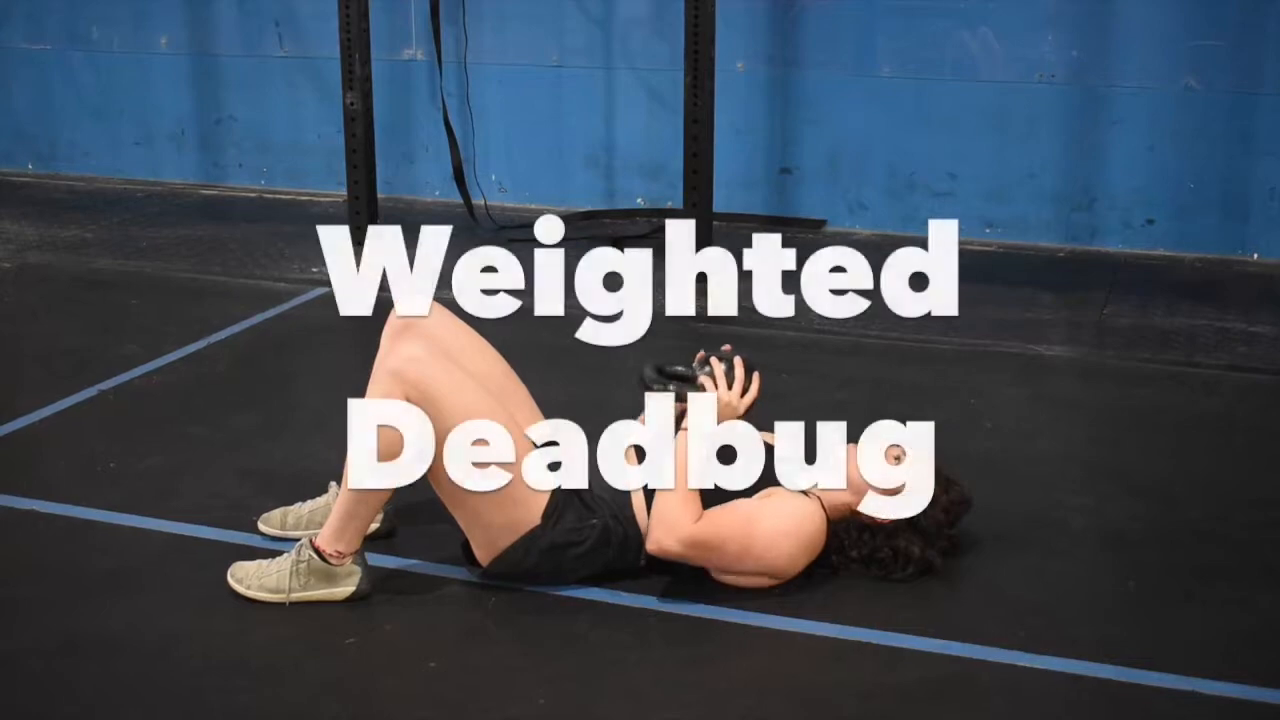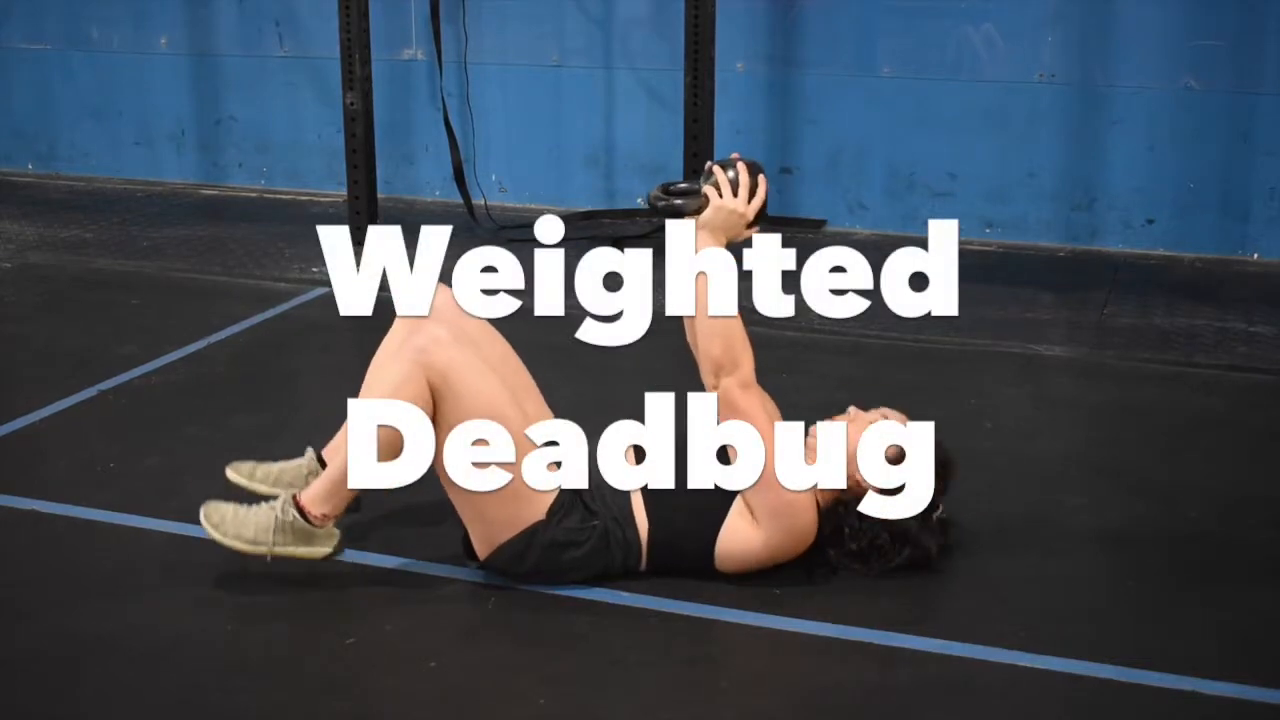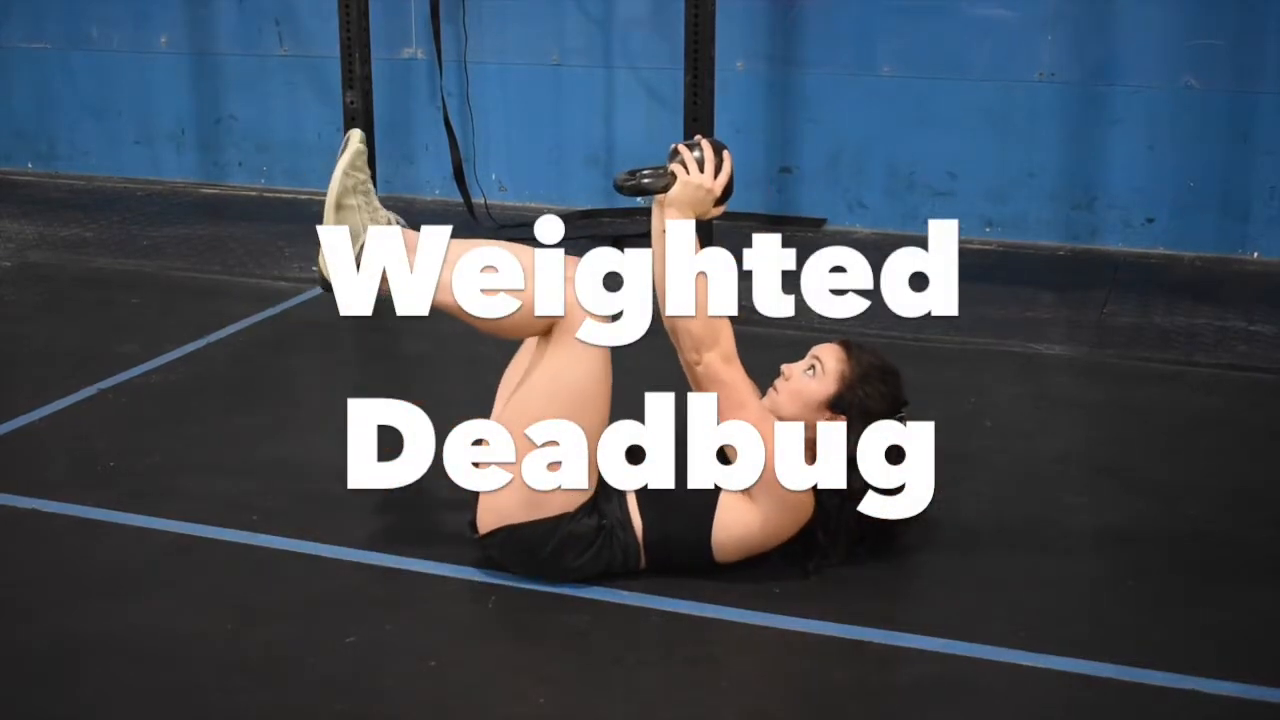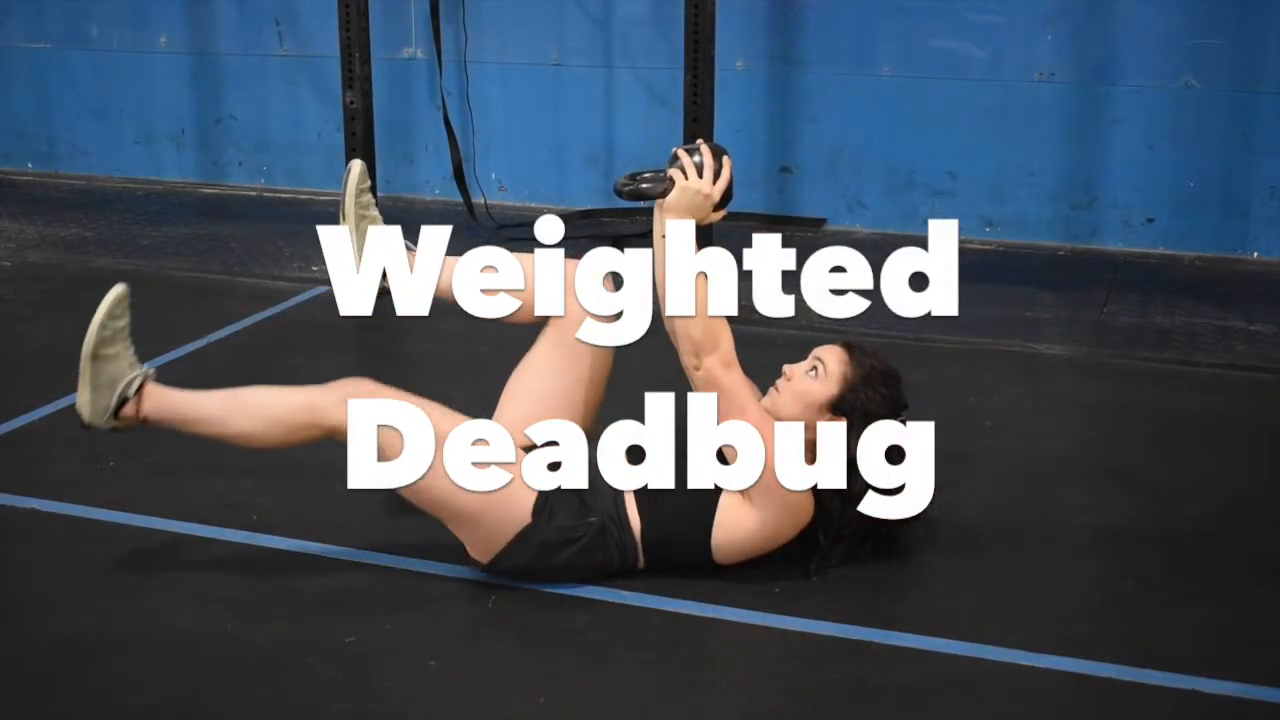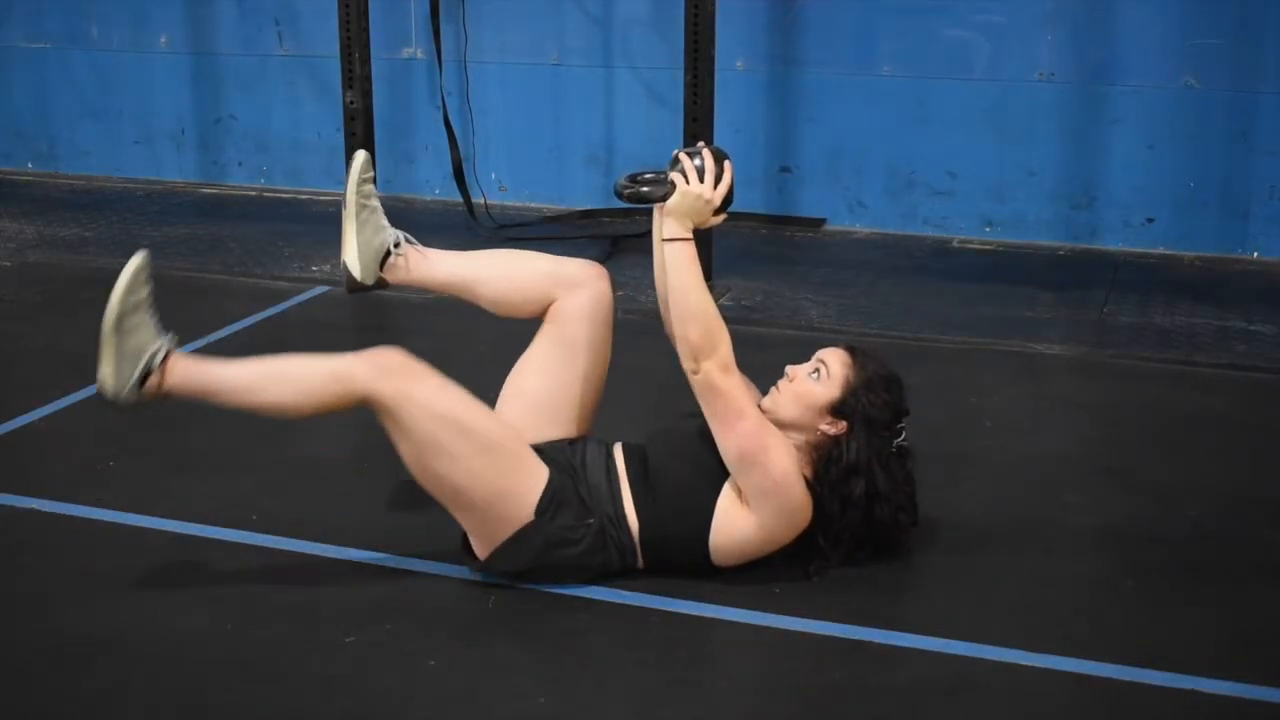
dt=1s
person 1, frame 1
left shoulder: (798, 531)
left elbow: (669, 535)
left hip: (549, 531)
left knee: (408, 367)
right knee: (415, 320)
left ankle: (330, 558)
right ankle: (356, 501)
person 1, frame 2
left shoulder: (793, 518)
right shoulder: (779, 463)
left elbow: (732, 381)
right elbow: (713, 359)
left wrist: (712, 243)
right wrist: (695, 234)
left hip: (550, 538)
right hip: (565, 487)
left knee: (431, 347)
right knee: (435, 306)
left ankle: (307, 514)
right ankle: (324, 468)
person 1, frame 3
left shoulder: (787, 492)
right shoulder: (770, 448)
left elbow: (708, 356)
right elbow: (692, 343)
left wrist: (679, 221)
right wrist: (668, 217)
left hip: (546, 535)
right hip: (546, 510)
left knee: (575, 295)
right knee: (572, 287)
person 1, frame 4
left shoulder: (785, 496)
right shoulder: (762, 445)
left elbow: (709, 362)
right elbow: (705, 358)
left wrist: (678, 223)
right wrist: (676, 226)
left hip: (546, 530)
right hip: (548, 477)
left knee: (348, 402)
left ankle: (137, 399)
person 1, frame 5
left shoulder: (784, 500)
right shoulder: (766, 448)
left elbow: (707, 367)
right elbow: (706, 364)
left wrist: (679, 229)
right wrist: (670, 225)
left hip: (547, 533)
right hip: (556, 476)
left knee: (383, 371)
right knee: (584, 283)
left ankle: (159, 372)
right ankle: (390, 257)
